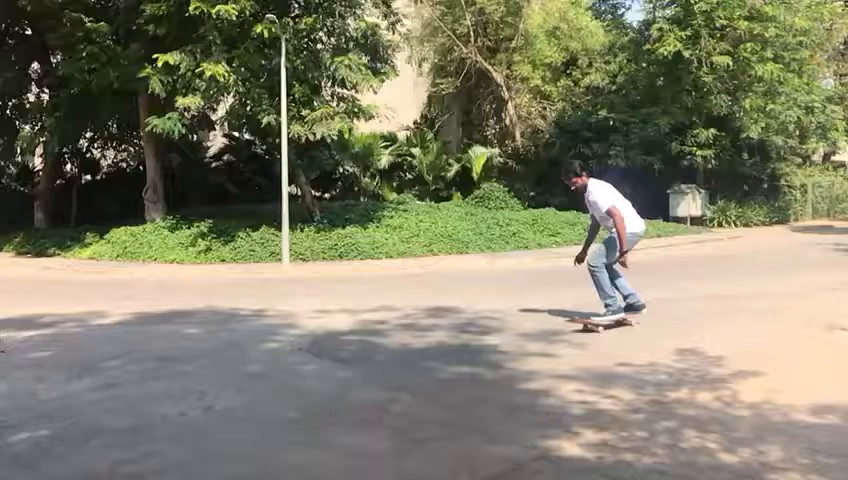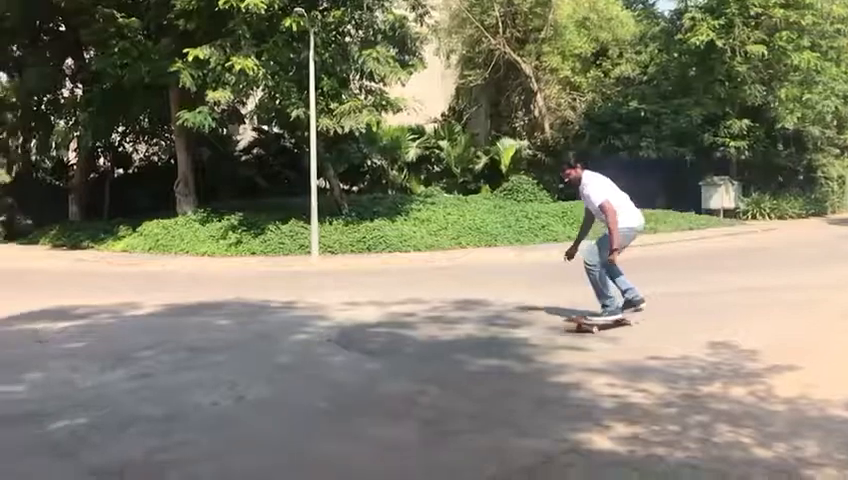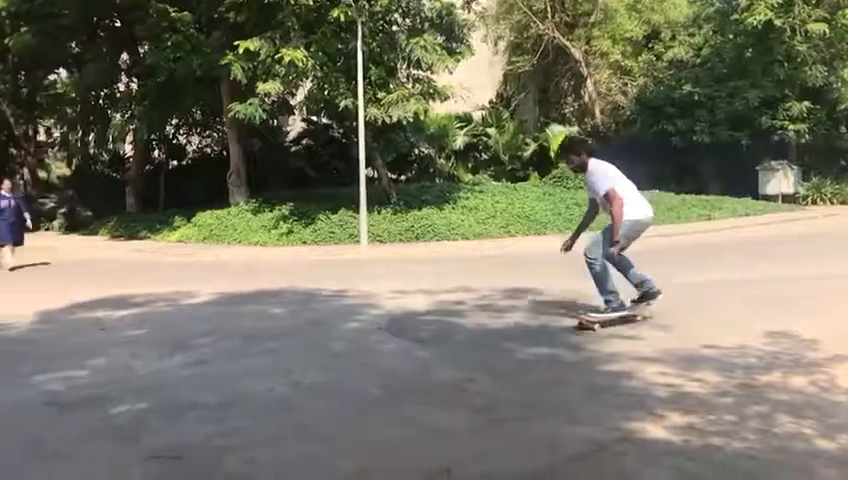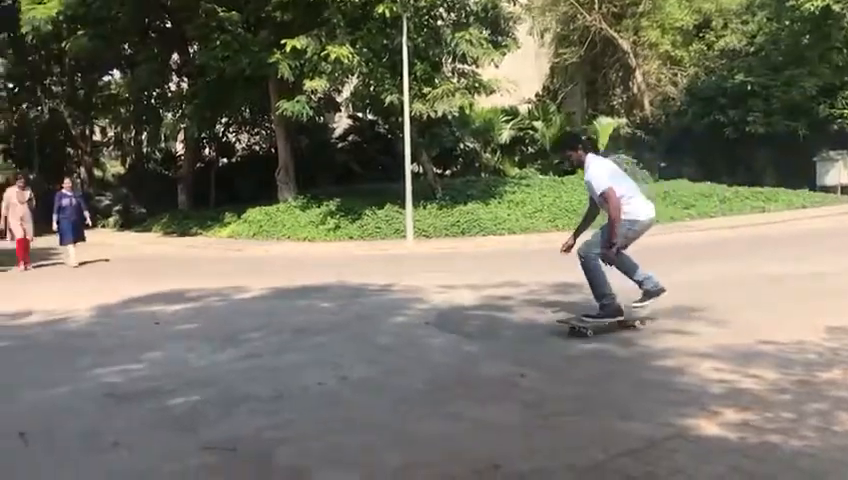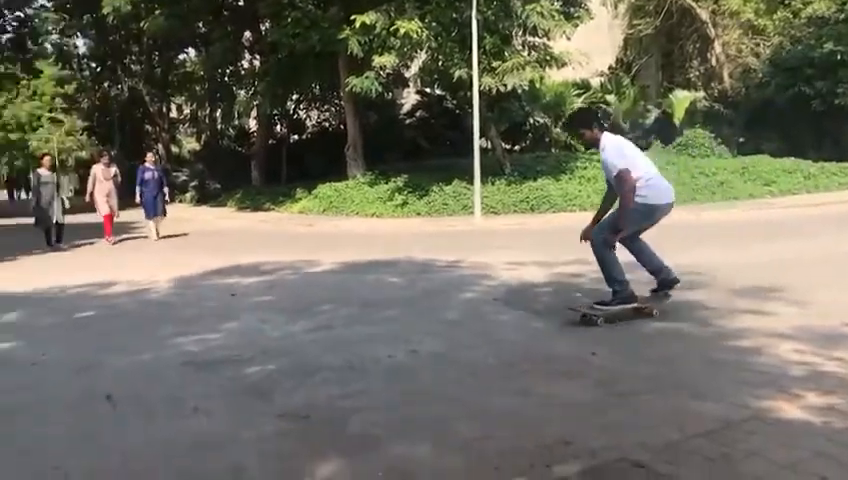
dt=0.2s
person 1, frame 1
left shoulder: (597, 192)
right shoulder: (589, 193)
left elbow: (618, 218)
right elbow: (595, 224)
left wrist: (624, 251)
right wrist: (584, 250)
left hip: (630, 229)
right hip: (630, 229)
left knee: (595, 263)
right knee: (604, 264)
left ankle: (613, 308)
right ankle: (634, 302)
person 1, frame 2
left shoulder: (591, 185)
right shoulder: (585, 186)
left elbow: (611, 213)
right elbow: (589, 218)
left wrist: (614, 249)
right wrist: (575, 246)
left hip: (627, 224)
right hip: (631, 223)
left knee: (591, 261)
right knee: (603, 260)
left ankle: (610, 308)
right ankle: (633, 298)
person 1, frame 3
left shoulder: (596, 173)
right shoulder: (592, 174)
left elbow: (616, 203)
right elbow: (592, 210)
left wrist: (615, 241)
right wrist: (574, 237)
left hip: (633, 216)
right hip: (641, 215)
left knee: (592, 254)
right knee: (610, 253)
left ankle: (613, 304)
right ankle: (648, 288)
person 1, frame 4
left shoulder: (593, 170)
right shoulder: (595, 166)
left elbow: (613, 204)
right elbow: (593, 209)
left wrist: (611, 243)
right wrist: (574, 237)
left hip: (633, 217)
right hip: (644, 214)
left knee: (587, 253)
right knee: (611, 252)
left ankle: (608, 307)
right ankle: (650, 286)
person 1, frame 5
left shoulder: (609, 150)
right shoulder: (611, 144)
left elbow: (627, 186)
right elbow: (613, 190)
left wrist: (617, 228)
right wrist: (594, 222)
left hip: (650, 200)
right hip: (663, 197)
left knee: (599, 237)
right knee: (627, 235)
left ankle: (622, 294)
right ankle: (665, 277)
